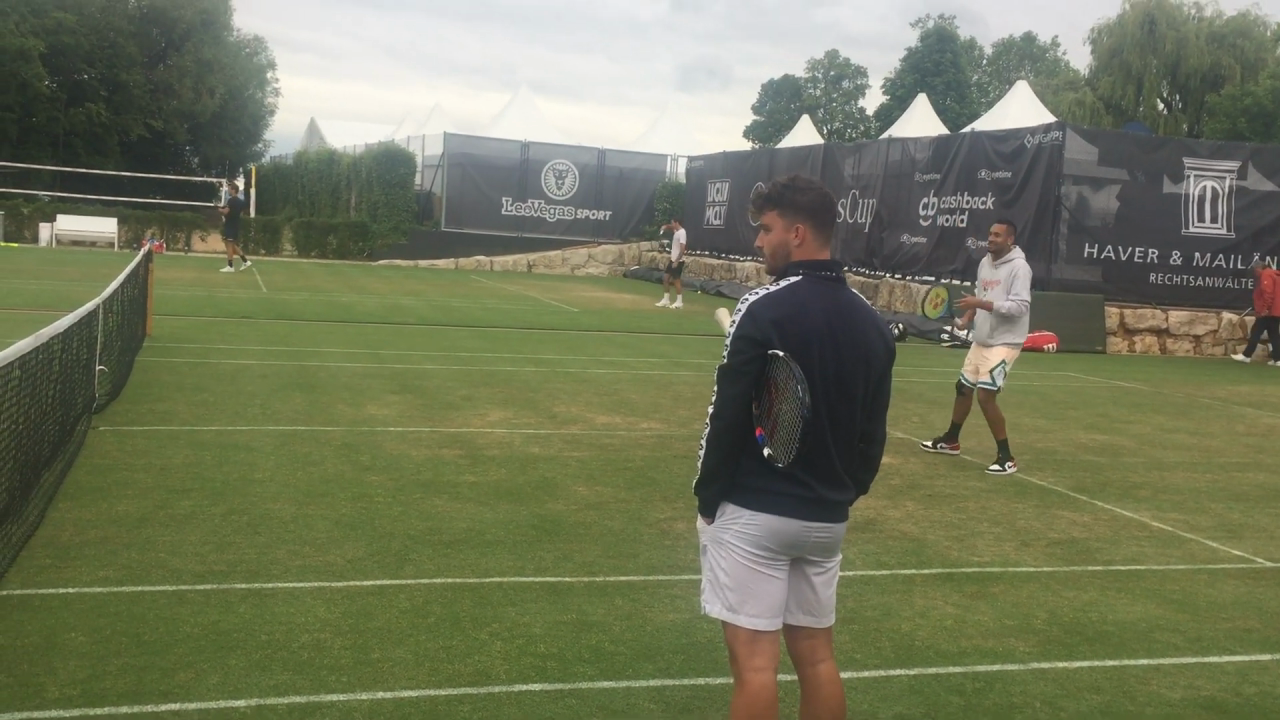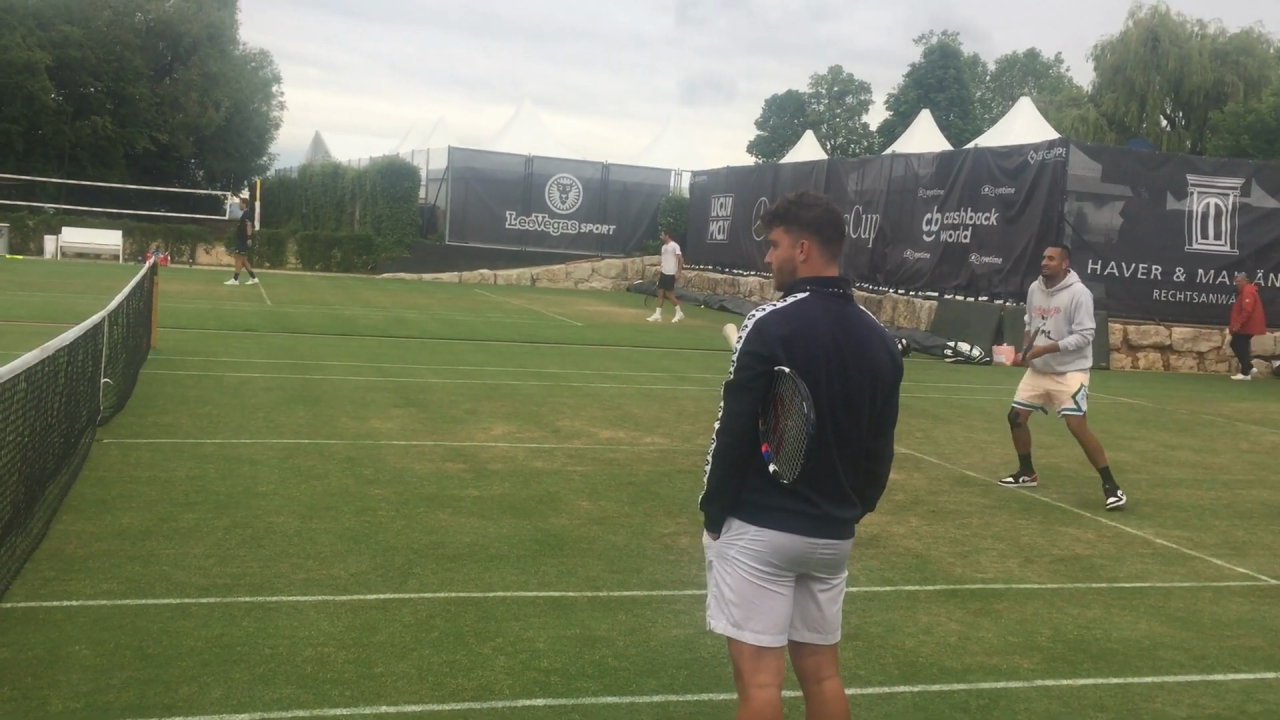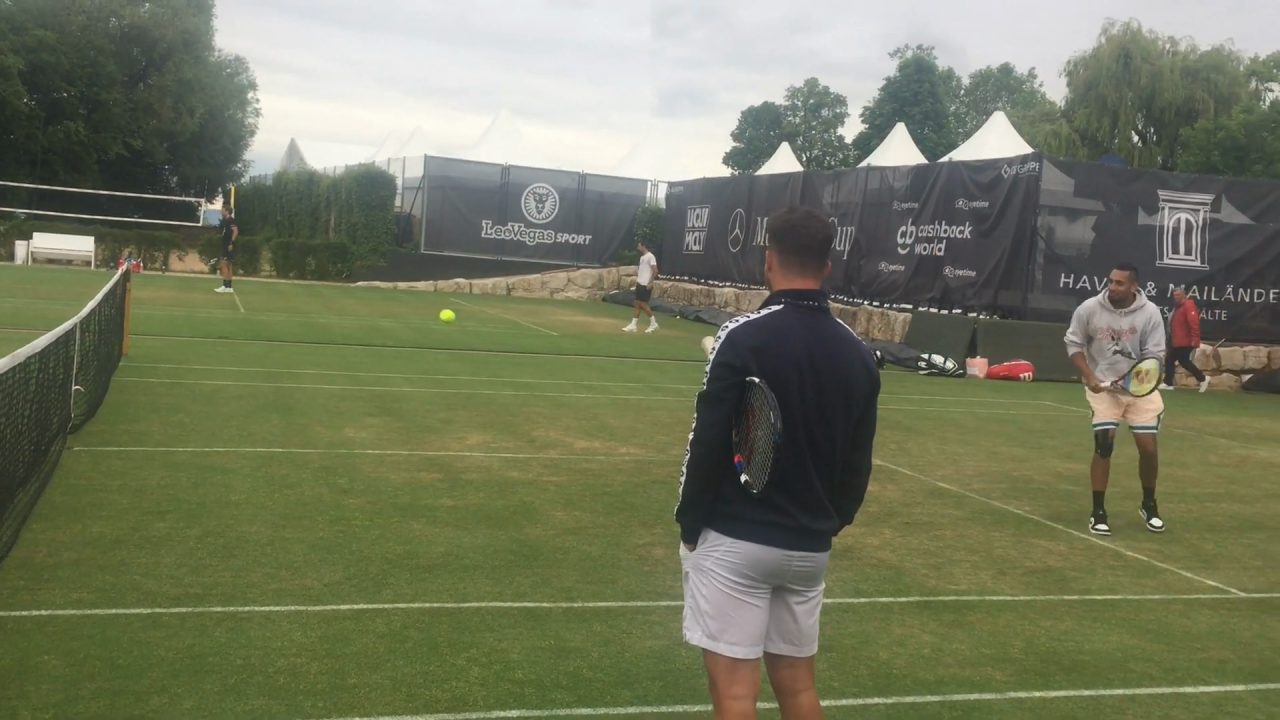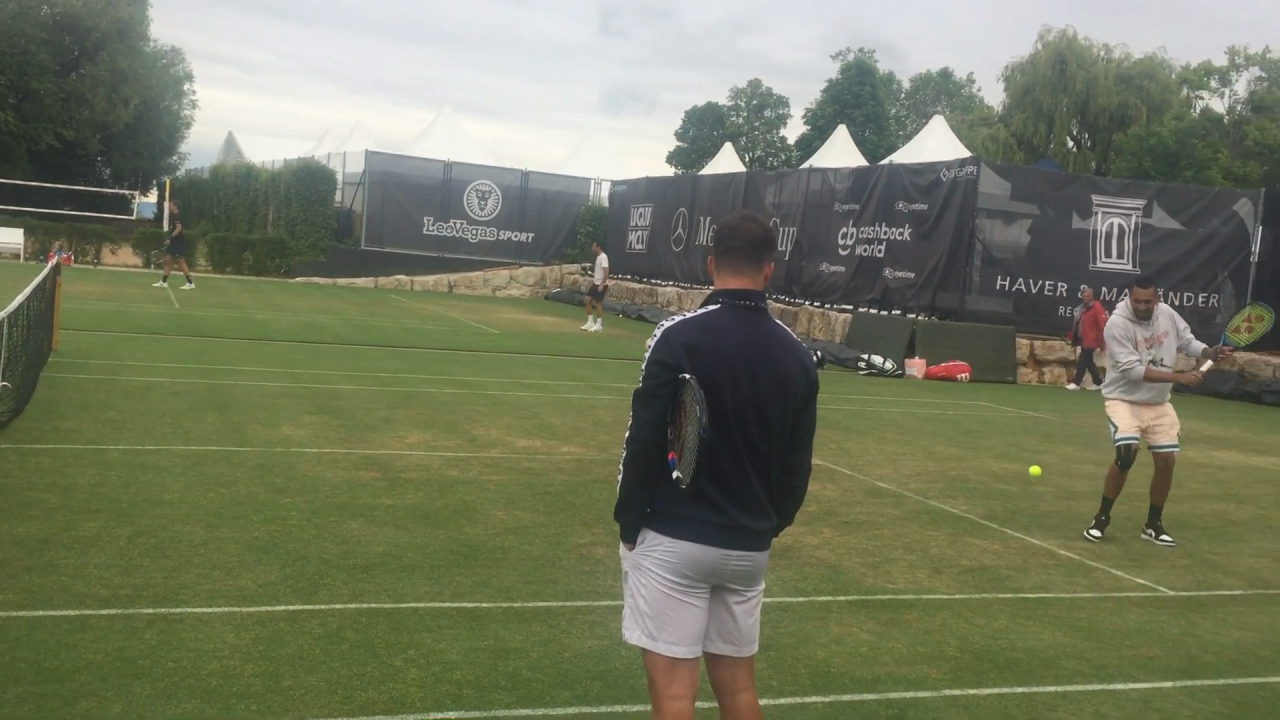
dt=0.5s
person 1, frame 1
left shoulder: (764, 310)
right shoulder: (872, 322)
left elbow: (728, 417)
right elbow: (873, 432)
left wrist: (707, 497)
left hip: (753, 513)
right hip: (826, 518)
left knee: (754, 661)
right knee: (817, 656)
person 1, frame 2
left shoulder: (770, 325)
right shoulder: (879, 339)
left elbow: (734, 432)
right elbow: (880, 449)
left wrist: (713, 512)
left hip: (759, 529)
right hip: (832, 535)
left knee: (759, 677)
right knee: (821, 670)
person 1, frame 3
left shoulder: (744, 337)
right shoulder: (857, 353)
left elbow: (708, 443)
right elbow: (858, 464)
left wrist: (690, 525)
left hip: (735, 541)
right hip: (809, 548)
person 1, frame 4
left shoulder: (679, 336)
right shoulder: (797, 355)
left elbow: (643, 442)
right elbow: (797, 465)
left wrist: (628, 524)
left hip: (674, 540)
right hip: (749, 547)
person 2, frame 1
left shoulder: (1019, 267)
right shoulder: (985, 262)
left elbow: (1019, 307)
left wrist: (982, 303)
right wrist: (967, 316)
left hip: (1004, 343)
right hip: (981, 342)
left knee: (985, 397)
right knee: (963, 389)
left ankle: (1006, 457)
right ankle: (951, 440)
person 2, frame 2
left shoulder: (1079, 293)
right shoulder: (1035, 289)
left elbow: (1084, 336)
left wrist: (1047, 348)
right wrist: (1026, 350)
left hip: (1071, 372)
right hip: (1039, 369)
left knee: (1077, 426)
right knee: (1016, 417)
left ankle: (1111, 486)
right ankle: (1027, 473)
person 2, frame 3
left shoulder: (1150, 312)
right shoulder: (1089, 308)
left elbow: (1155, 355)
right elbow: (1074, 342)
right wrist: (1089, 377)
right hip: (1102, 387)
left knee: (1148, 448)
right knee: (1104, 444)
left ankle: (1149, 504)
right ankle: (1098, 512)
person 2, frame 4
left shoulder: (1167, 314)
right shoulder: (1117, 324)
left elbow: (1187, 341)
right elbow: (1131, 369)
left wrist: (1211, 352)
right wrist: (1179, 378)
left hip: (1159, 403)
right hip: (1122, 400)
left knee: (1166, 462)
right knee: (1126, 456)
left ankle: (1153, 523)
right ankle: (1102, 517)
